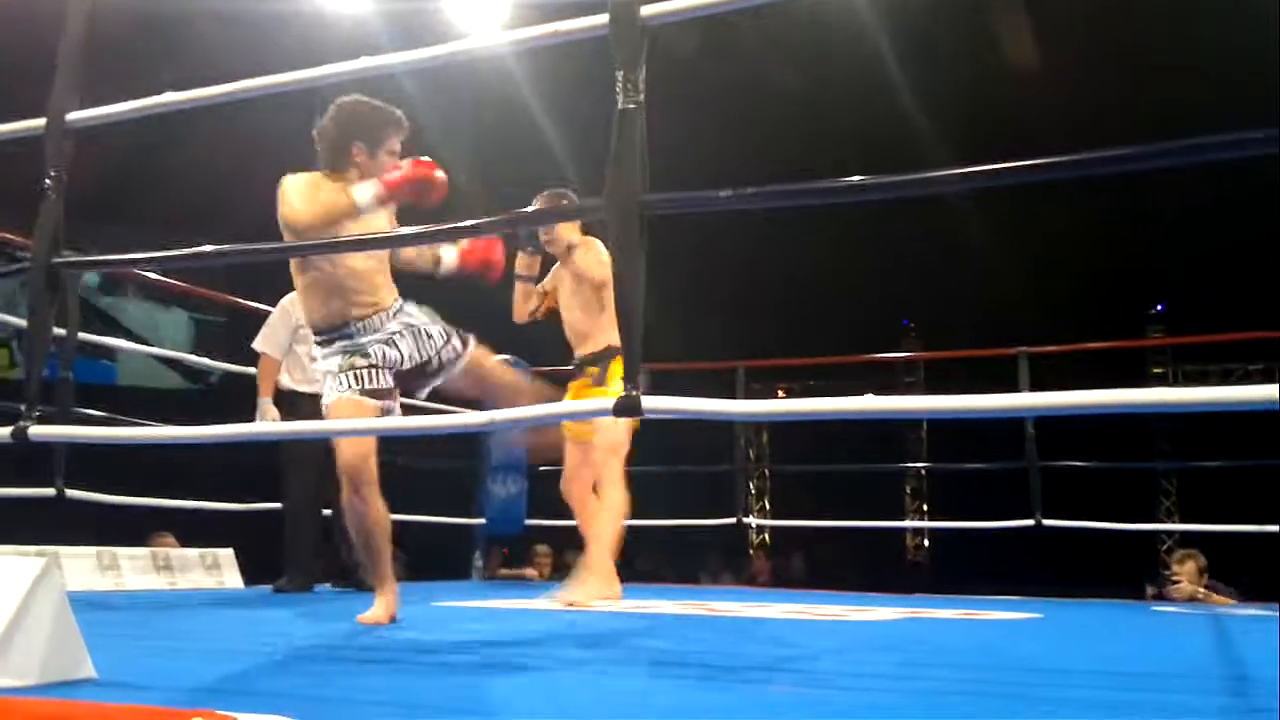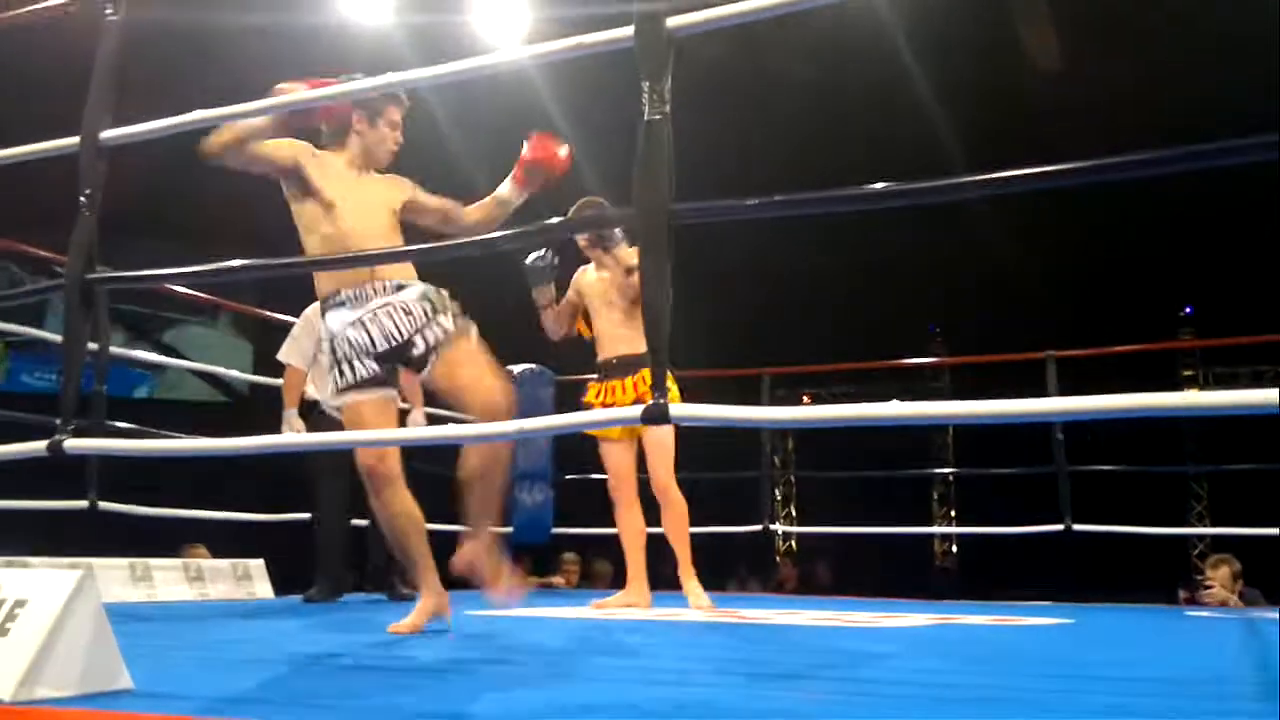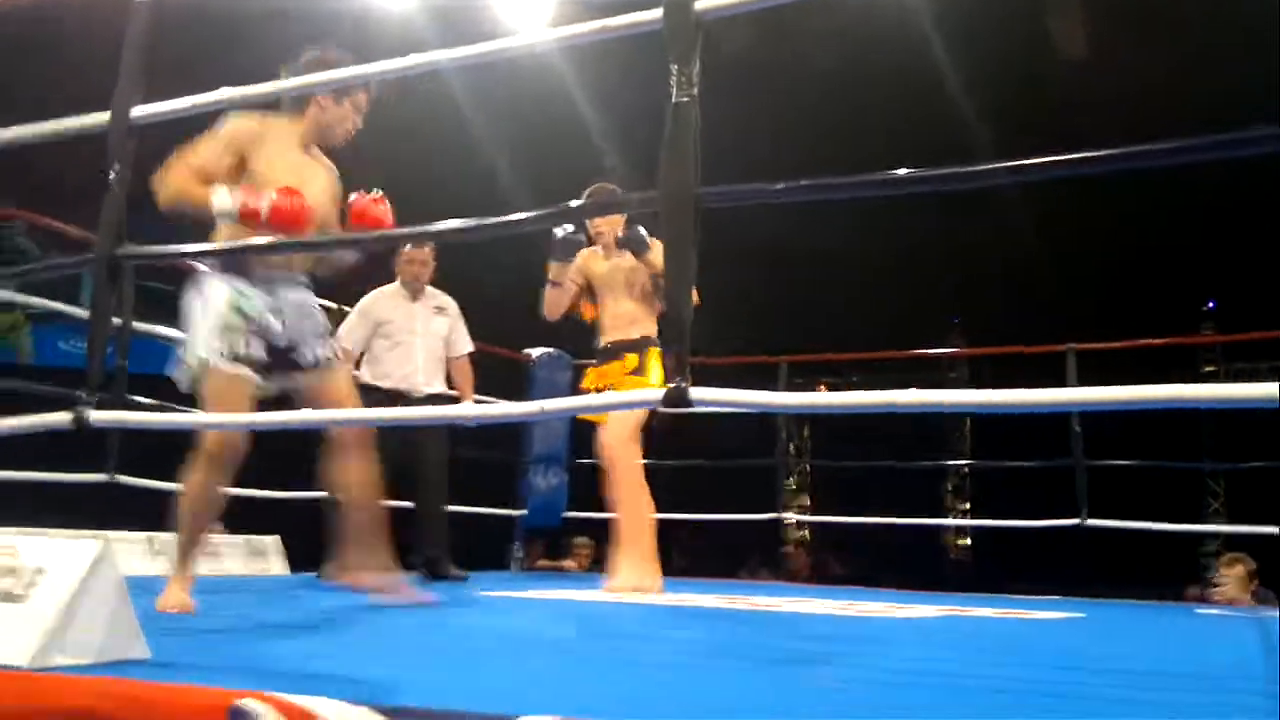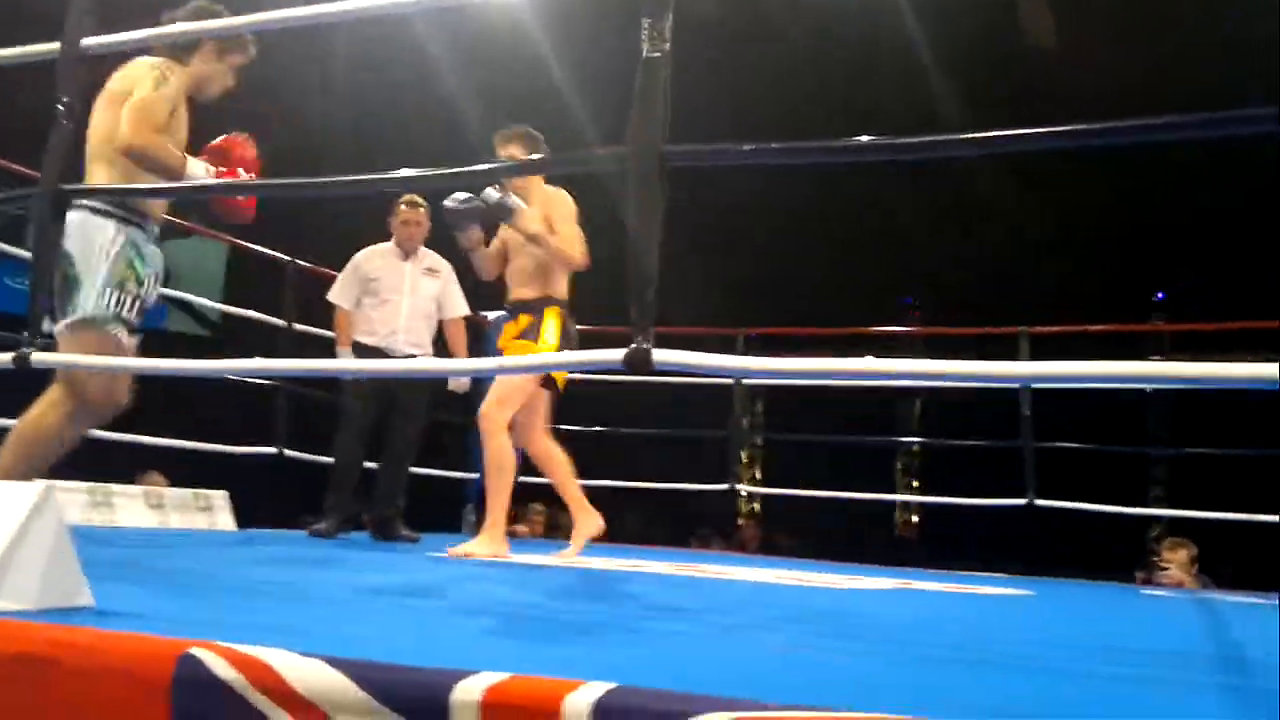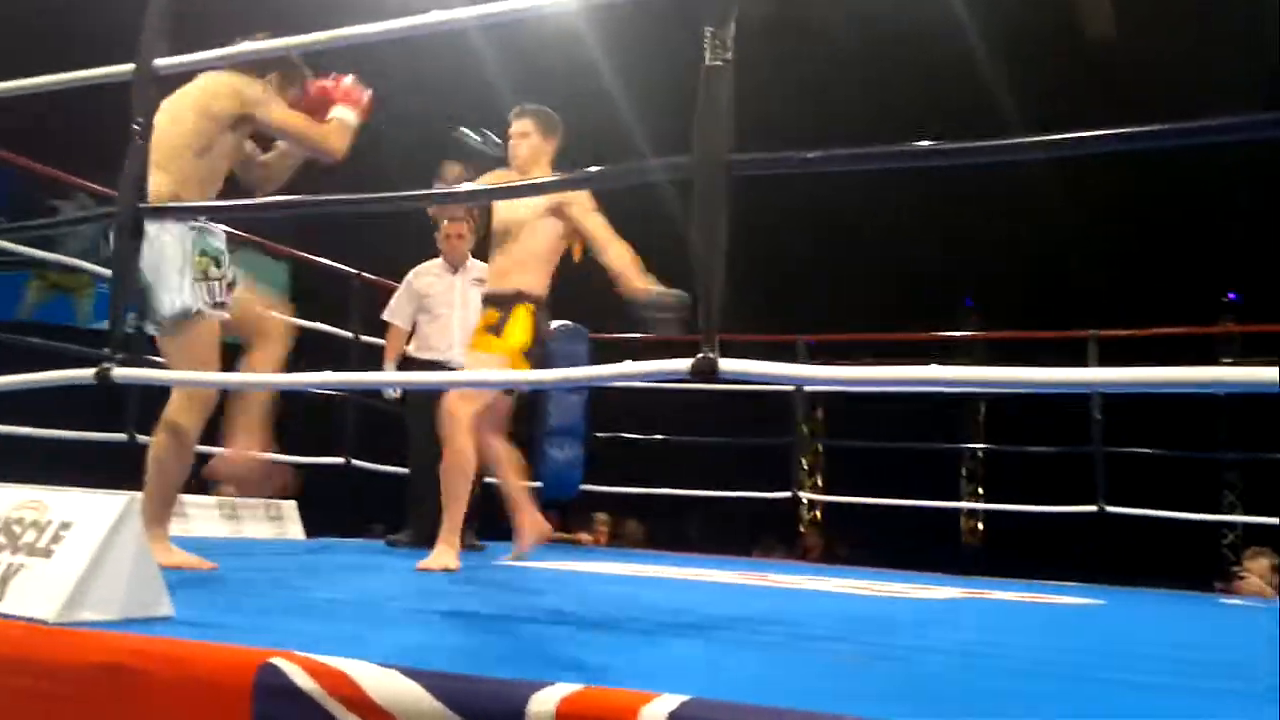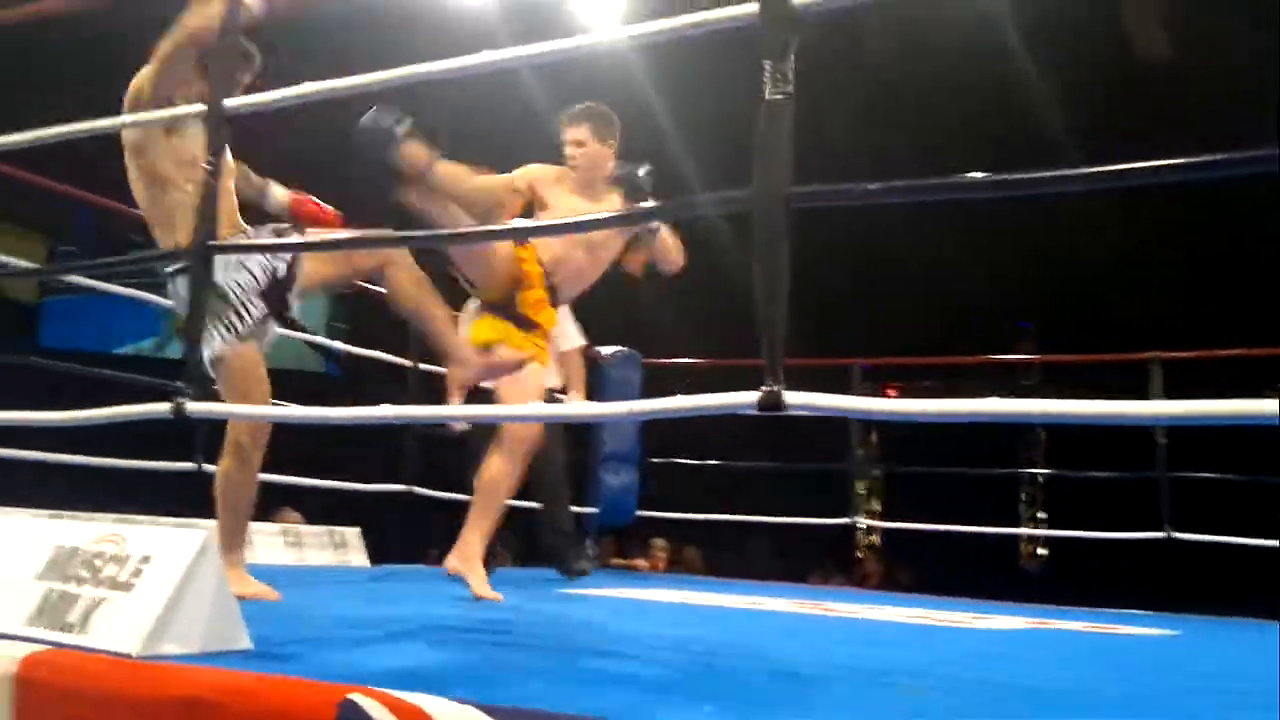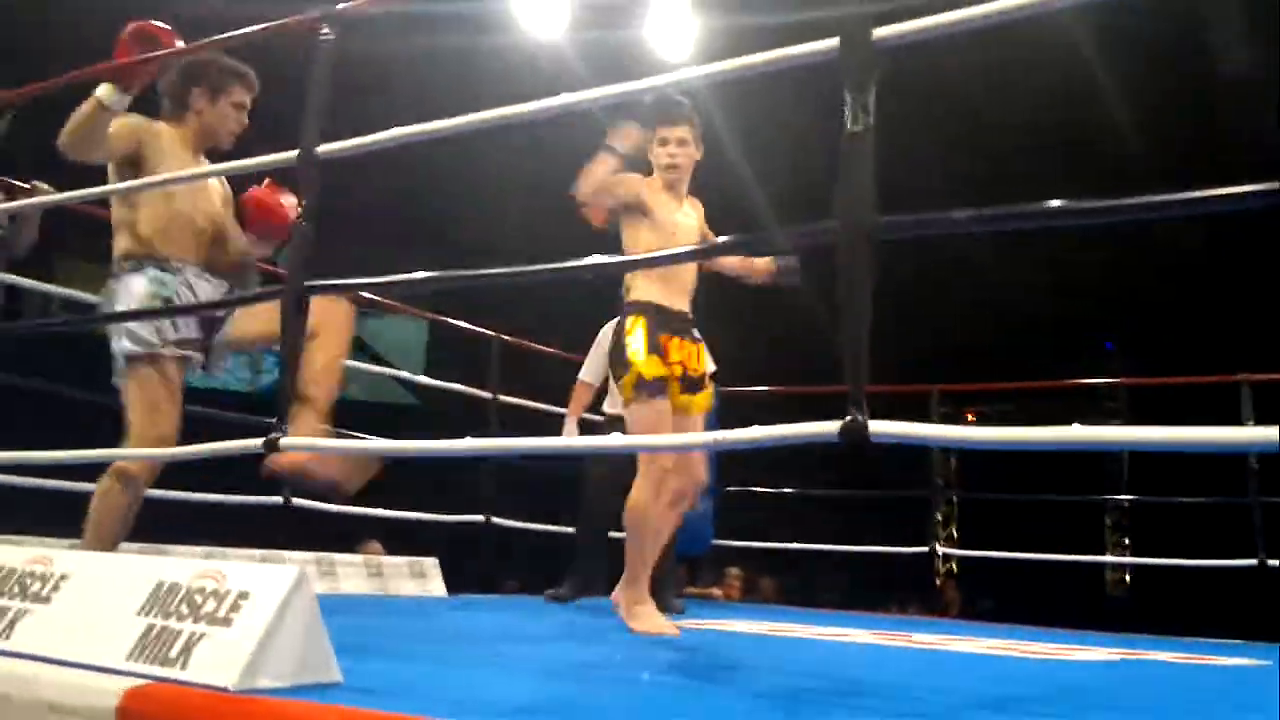
dt=0.4s
person 1, frame 1
left shoulder: (383, 193)
right shoulder: (300, 189)
right elbow: (305, 224)
left wrist: (454, 257)
right wrist: (384, 187)
left hip: (403, 325)
right hip: (349, 351)
left knee: (507, 388)
right knee: (356, 465)
right ankle: (385, 589)
person 1, frame 2
left shoulder: (396, 188)
right shoulder: (302, 160)
left elbow: (471, 222)
right elbow: (219, 148)
left wrist: (521, 184)
right wrist: (276, 115)
left hip: (414, 304)
right hip: (354, 325)
left knee: (493, 407)
right knee: (377, 467)
left ankle: (480, 546)
right ankle: (430, 593)
person 1, frame 3
left shoulder: (325, 174)
right shoulder: (249, 130)
left elbow: (327, 258)
right elbow: (168, 186)
left wrist: (359, 234)
right wrist: (240, 206)
left hip: (295, 301)
right hip: (235, 295)
left knee: (352, 432)
right knee: (224, 443)
left ankle: (362, 559)
right ankle: (180, 576)
person 1, frame 4
left shoulder: (166, 98)
right shoulder: (157, 74)
right elbow: (133, 142)
left wrist: (214, 165)
right wrist: (208, 177)
left hip: (127, 243)
right hip: (108, 235)
left knee: (109, 396)
right knee: (81, 391)
person 1, frame 5
left shoulder: (212, 102)
right shoulder: (235, 89)
left elbow: (263, 177)
right elbow: (329, 146)
left wrist: (305, 129)
right wrist: (348, 109)
left hip: (183, 239)
right hip: (171, 237)
left knee: (275, 324)
right knee: (197, 395)
left ankle: (244, 450)
right ankle: (149, 537)
person 1, frame 6
left shoulder: (202, 125)
right shoulder: (152, 94)
left wrist: (290, 202)
left hip: (253, 259)
right hip: (211, 274)
left knee: (381, 254)
right knee: (251, 424)
left ankle: (462, 359)
right ankle: (229, 564)
person 1, frame 7
left shoulder: (215, 185)
right shoulder: (141, 135)
left elbow: (236, 265)
right elbow: (74, 146)
left wrist: (265, 234)
right wrist: (121, 83)
left hip: (207, 294)
right hip: (148, 291)
left knee: (332, 310)
right knee: (153, 443)
left ankle: (304, 442)
person 2, frame 1
left shoulder: (591, 250)
right shoulder: (558, 270)
left elbow: (594, 277)
right elbow: (522, 314)
left wrist: (564, 237)
right wrist: (527, 257)
left hip: (612, 370)
right hip: (585, 375)
left knee: (607, 471)
right knee: (575, 485)
left ankle: (594, 575)
right ankle: (604, 577)
person 2, frame 2
left shoulder: (637, 259)
right shoulder: (581, 277)
right elbow: (556, 331)
left wrist: (620, 253)
right wrist: (542, 288)
left hip: (646, 374)
right hip: (607, 382)
left knee: (662, 482)
right knee: (621, 489)
left ankle: (688, 577)
right ankle: (636, 587)
person 2, frame 3
left shoulder: (650, 249)
right shoulder: (586, 260)
left elbow: (689, 299)
right elbow: (552, 312)
left wrist: (649, 257)
right wrist: (558, 264)
left hip: (643, 358)
right hip: (605, 363)
left knee: (611, 443)
right knee: (630, 471)
left ankle: (628, 554)
right ankle: (649, 570)
person 2, frame 4
left shoulder: (555, 199)
right shoulder: (512, 209)
left elbow: (577, 257)
right elbow: (488, 270)
left wrist: (524, 225)
right wrist: (467, 235)
left hip: (545, 320)
right hip: (520, 321)
left knee: (492, 417)
right knee: (533, 437)
left ankle: (493, 534)
right ankle: (585, 517)
person 2, frame 5
left shoulder: (564, 193)
right shoulder: (502, 182)
left elbow: (609, 242)
left wrist: (647, 291)
left hip: (519, 316)
right hip: (495, 312)
left knee: (456, 412)
right knee: (483, 431)
left ankle: (448, 543)
right ankle: (528, 521)
person 2, frame 6
left shoulder: (631, 203)
right shoulder: (543, 178)
left elbow: (673, 261)
right elbow: (480, 190)
left wrist: (641, 210)
right wrist: (429, 168)
left hip: (533, 316)
right hip: (507, 274)
left knee: (519, 438)
left ankle: (469, 554)
person 2, frame 7
left shoulder: (694, 209)
right shoulder: (632, 187)
left elbow: (716, 258)
right elbow: (585, 195)
left wrist: (769, 267)
right wrist: (623, 142)
left hip: (682, 337)
right hip: (644, 332)
left knee: (691, 477)
right knee: (657, 470)
left ankle: (630, 585)
right ankle: (637, 597)
person 3, frame 1
right shoulder: (294, 303)
right elbow: (270, 355)
right wrist: (265, 402)
right hip: (302, 405)
right knee: (301, 493)
left ankle: (349, 569)
right ankle: (300, 571)
person 3, frame 2
right shoulder: (317, 314)
right elbow: (295, 366)
left wrist: (417, 408)
right wrist: (291, 413)
right hip: (329, 416)
right knee: (330, 502)
left ankle: (386, 575)
right ankle: (329, 579)
person 3, frame 3
left shoulder: (445, 306)
right shoulder: (376, 302)
left elbow: (458, 358)
right elbow: (346, 350)
left wrist: (467, 400)
left hip: (430, 403)
right hip: (383, 400)
left knee: (433, 485)
left ankle: (436, 559)
person 3, frame 4
left shoulder: (440, 268)
right shoulder: (367, 259)
left elbow: (454, 320)
right elbow: (343, 308)
left wrist: (461, 364)
right wrist: (345, 351)
right hip: (369, 357)
left knee: (402, 444)
right knee: (351, 435)
left ankle: (386, 519)
right ankle: (336, 512)
person 3, frame 5
left shoulder: (488, 277)
right shoulder: (420, 276)
right elbow: (399, 325)
right wrist: (389, 368)
right hip: (426, 371)
right knee: (424, 451)
right ankle: (420, 526)
person 3, frame 6
right shoulder: (479, 307)
left elbow: (570, 350)
left wrist: (577, 394)
right wrist: (456, 401)
left hip: (541, 400)
left knee: (551, 476)
left ankle: (566, 553)
person 3, frame 7
right shoulder: (614, 330)
right elbow: (588, 379)
right wrist: (571, 419)
right hip: (620, 426)
right knee: (596, 500)
left ankle: (665, 587)
right ankle: (582, 579)
